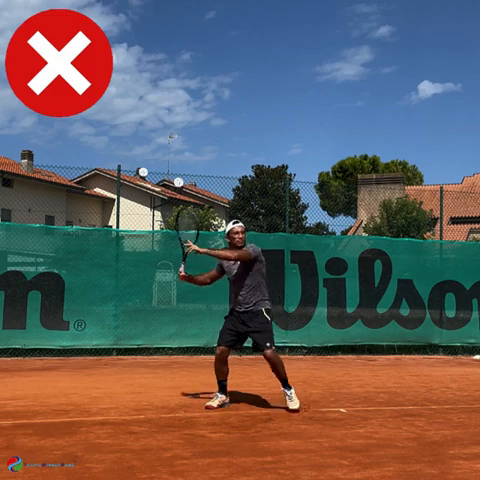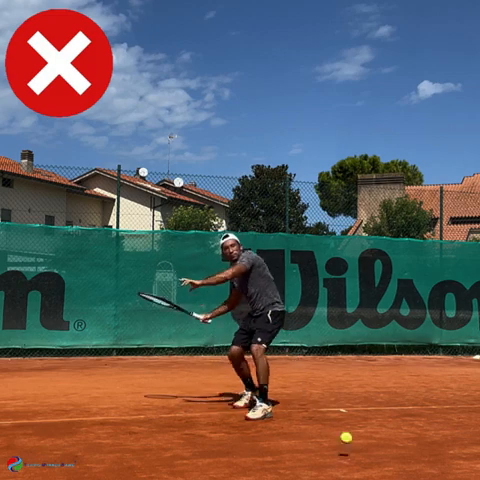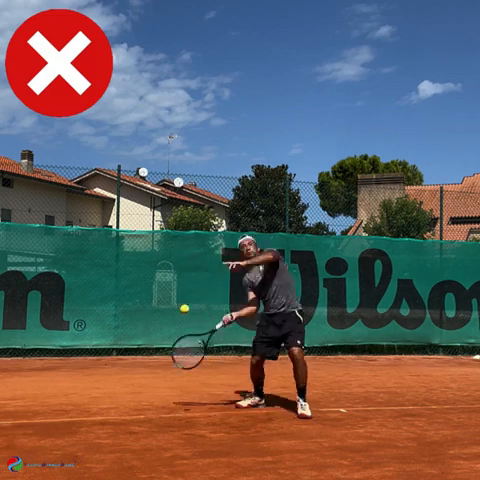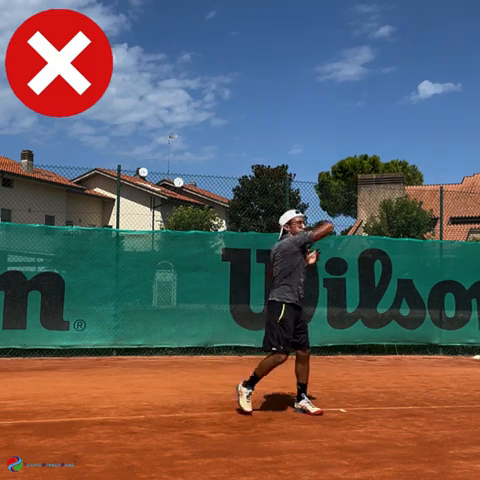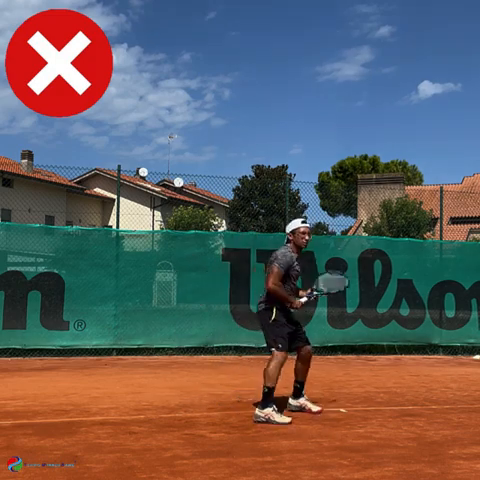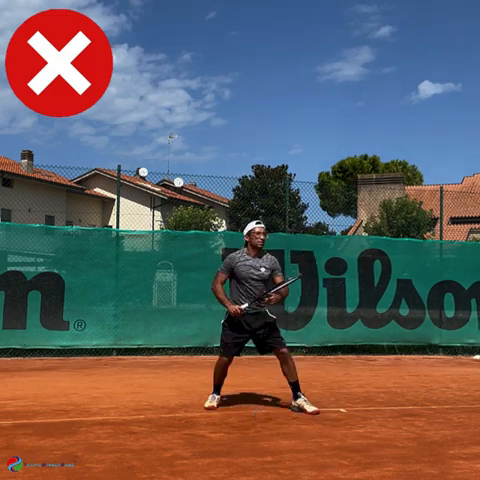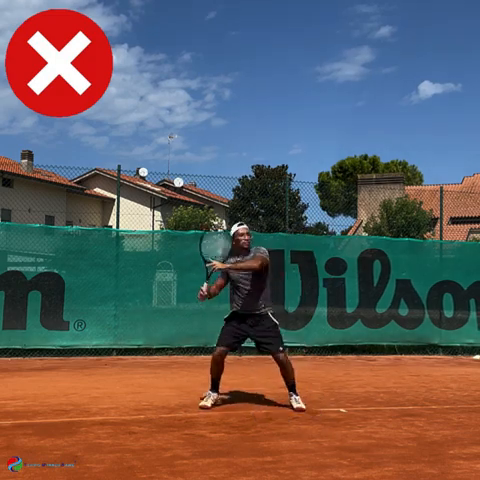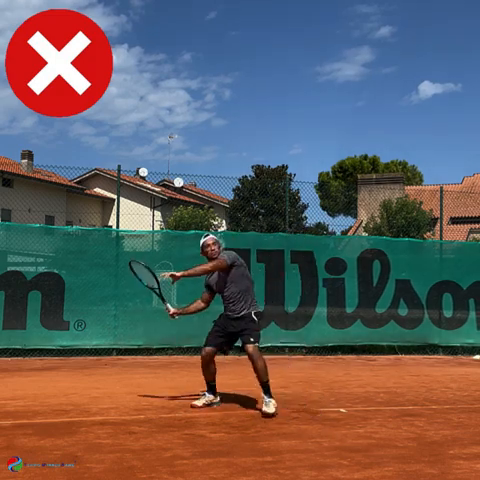
dt=0.5s
person 1, frame 1
left shoulder: (253, 250)
right shoulder: (224, 260)
left elbow: (234, 256)
right elbow: (208, 279)
left wrist: (202, 250)
right wrist: (187, 277)
left hip: (258, 312)
right hip: (235, 314)
left knee: (269, 353)
right knee: (220, 353)
left ankle: (288, 390)
right ankle: (222, 394)
person 1, frame 2
left shoulder: (249, 256)
right shoulder: (236, 274)
left elbow: (227, 274)
right elbow: (234, 301)
left wrist: (200, 282)
right wrist: (211, 315)
left hip: (272, 313)
right hip: (255, 315)
left knee: (257, 350)
right knee: (234, 353)
left ankle: (263, 403)
right ankle: (252, 393)
person 1, frame 3
left shoulder: (270, 255)
right shoulder: (249, 278)
left elbow: (269, 257)
right elbow: (252, 307)
left wrist: (245, 263)
right wrist: (235, 315)
left hip: (291, 314)
right hip: (269, 319)
left knee: (296, 352)
right knee: (256, 360)
left ankle: (302, 401)
right ankle: (258, 396)
person 1, frame 4
left shoulder: (283, 246)
right shoulder: (295, 241)
right elbow: (328, 226)
left wrist: (307, 263)
right wrist: (311, 236)
left hip: (295, 307)
right hip: (280, 306)
left knee: (303, 353)
right knee: (278, 355)
left ankle: (302, 399)
right ankle: (246, 387)
person 1, frame 5
left shoulder: (291, 256)
right shoulder: (285, 255)
right elbow: (271, 285)
left wrist: (300, 293)
right wrist: (292, 300)
left hip: (282, 312)
right hip: (272, 311)
left knee: (305, 351)
right knee: (280, 355)
left ankle: (297, 398)
right ankle: (265, 408)
person 1, frame 6
left shoulder: (271, 260)
right shoulder: (233, 259)
left elbow: (283, 286)
right elbow: (216, 284)
left wrist: (278, 296)
right wrist: (228, 304)
left hip: (262, 317)
right hip: (238, 317)
left knee: (283, 353)
right knee: (225, 358)
left ankle: (298, 398)
right ankle: (215, 394)
person 1, frame 7
left shoulder: (260, 252)
right shoulder: (228, 263)
left elbow: (256, 264)
right elbow: (217, 287)
left wrist: (225, 266)
right wrist: (206, 293)
left hip: (262, 316)
right hip: (238, 317)
left knee: (281, 357)
right knee: (218, 353)
left ankle: (293, 395)
right ankle: (213, 393)
person 1, frame 8
left shoulder: (230, 256)
right shoulder: (211, 278)
left elbow: (208, 267)
right elbow: (203, 302)
left wrist: (181, 274)
right wrist: (181, 311)
left hip: (248, 316)
right hip: (228, 318)
left knee: (252, 349)
right knee: (207, 354)
left ankle: (268, 398)
right ankle: (211, 395)
